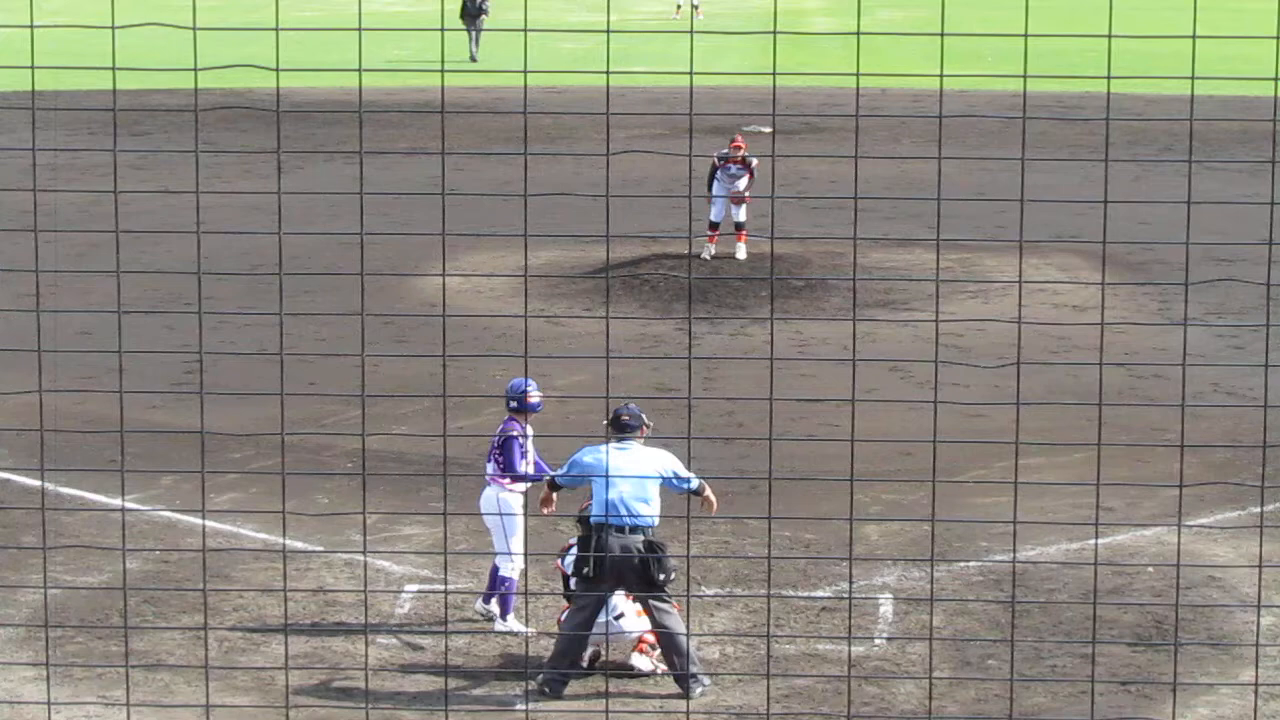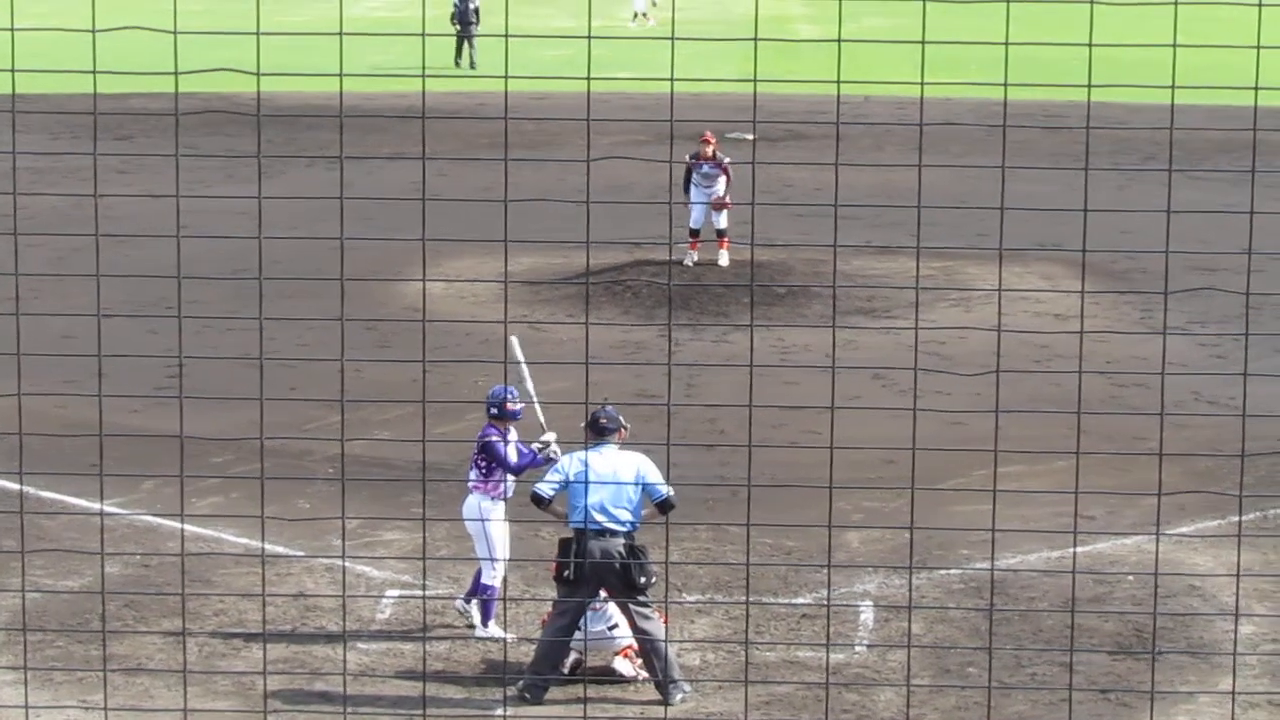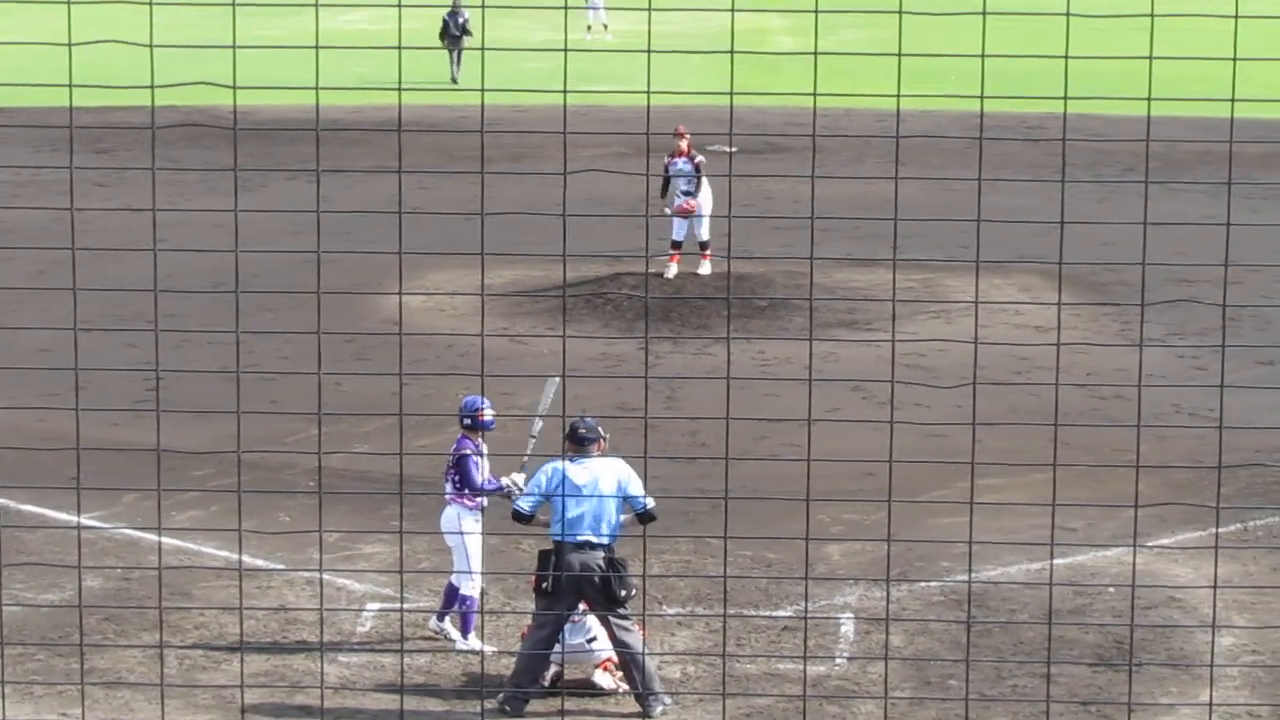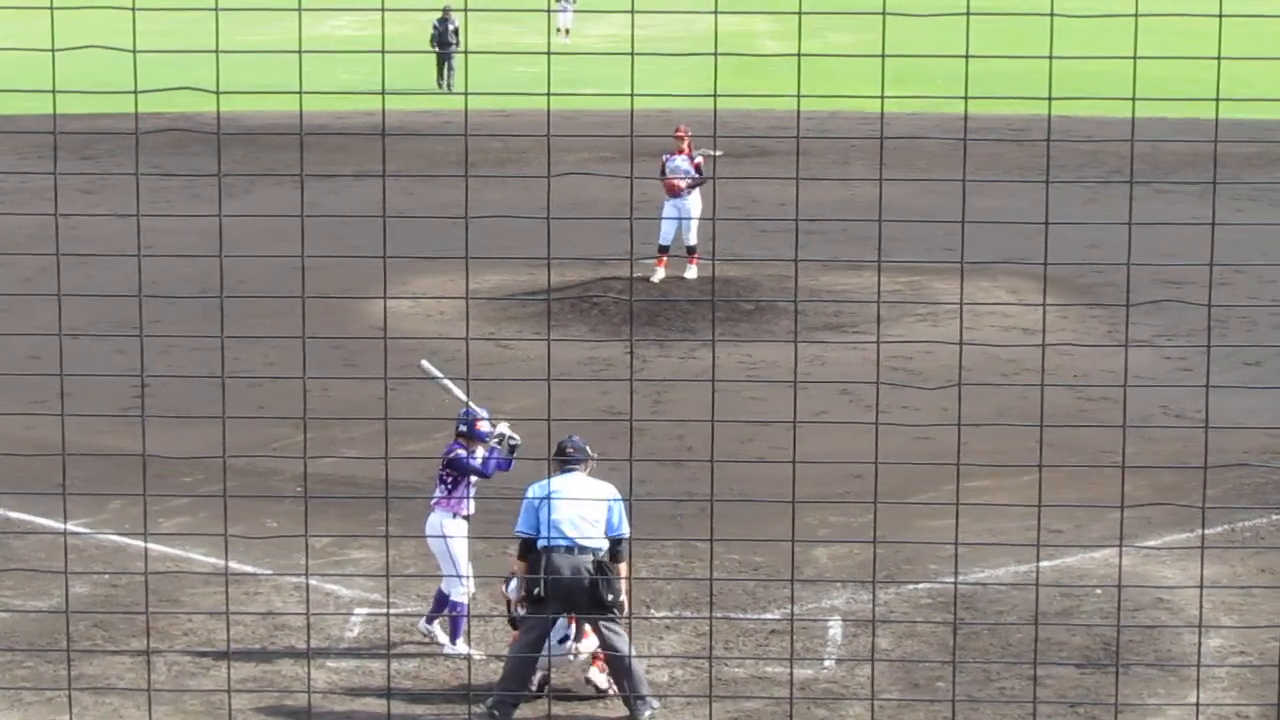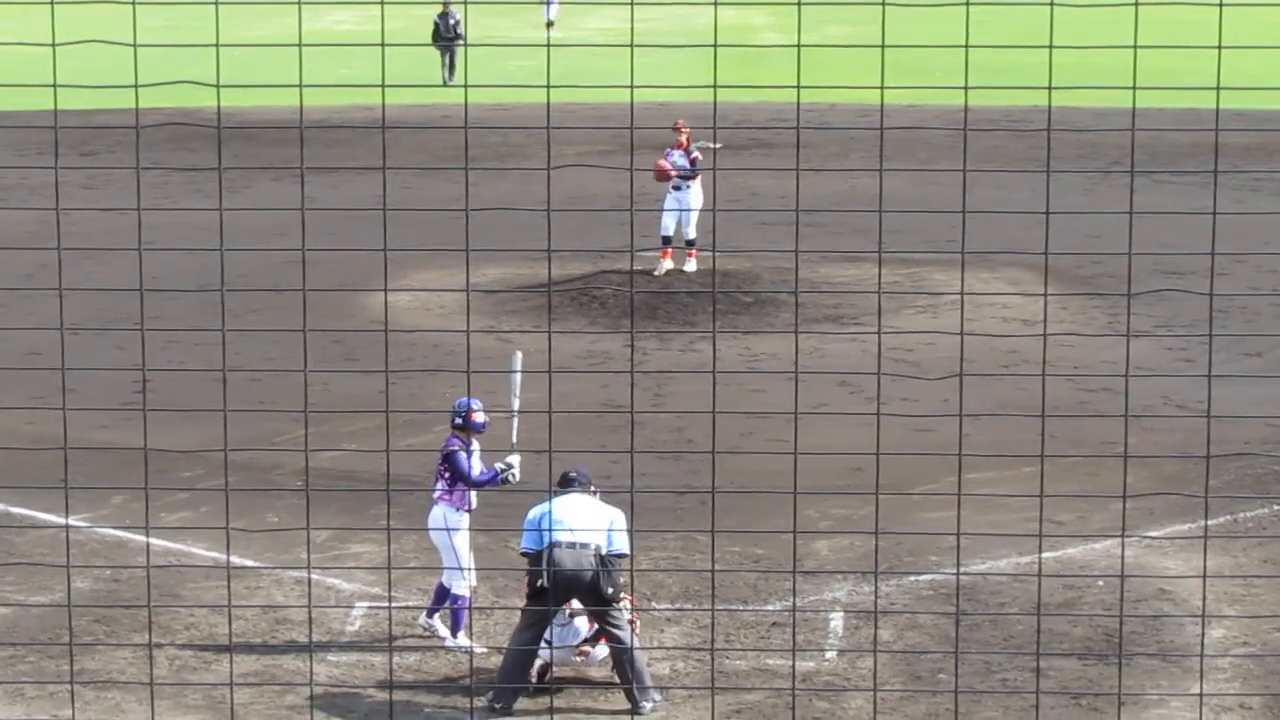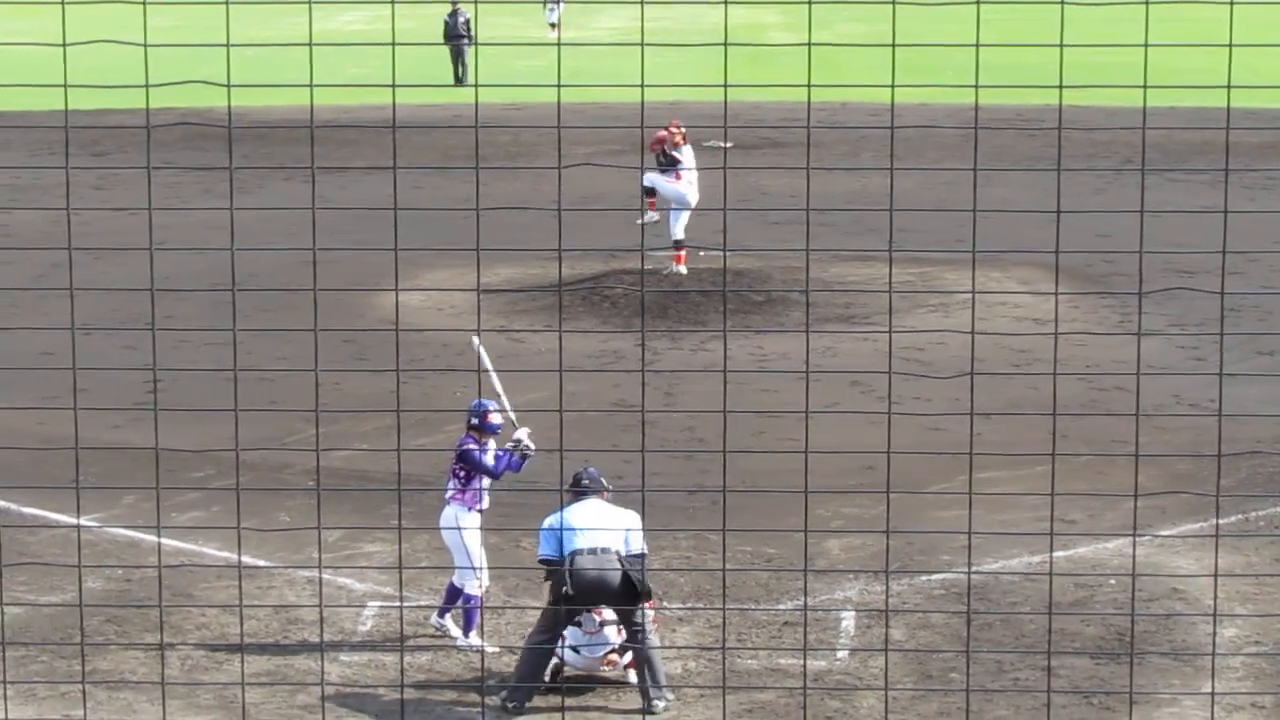
dt=0.7s
person 1, frame 1
left shoulder: (591, 455)
right shoulder: (659, 457)
left elbow: (555, 482)
right elbow: (693, 486)
left wrist: (547, 495)
right wrist: (706, 493)
left hip: (602, 544)
right hip: (640, 546)
left knee: (580, 614)
right knee: (664, 613)
left ankle: (553, 681)
right ankle: (692, 680)
person 1, frame 2
left shoulder: (571, 460)
right shoulder: (637, 461)
left elbow: (539, 496)
right elbow: (667, 502)
left wrist: (566, 515)
right wrist: (638, 517)
left hip: (582, 549)
right hip: (620, 550)
left knee: (561, 619)
right knee: (645, 618)
left ankle: (534, 685)
right ankle: (672, 686)
person 1, frame 3
left shoulder: (552, 471)
right shoulder: (618, 469)
left elbow: (520, 514)
right elbow: (647, 513)
left hip: (562, 562)
right hip: (600, 563)
left knee: (541, 632)
right knee: (624, 632)
person 1, frame 4
left shoulder: (538, 489)
right shoulder: (606, 490)
left elbow: (526, 545)
right elbow: (618, 546)
left wrist: (520, 586)
right wrist: (621, 589)
left hip: (550, 567)
right hip: (590, 569)
left knee: (529, 638)
right knee: (614, 637)
person 1, frame 5
left shoulder: (540, 510)
right shoulder: (611, 511)
left elbow: (532, 557)
right elbow: (616, 559)
left wrist: (535, 591)
right wrist: (615, 592)
left hip: (554, 564)
right hip: (592, 566)
left knee: (527, 631)
right knee: (620, 630)
left ankle: (502, 698)
right ankle: (643, 697)
person 1, frame 6
left shoulder: (555, 519)
right shoulder: (627, 515)
left elbow: (551, 563)
right elbow: (637, 558)
left wrist: (559, 592)
left hip: (575, 574)
right hip: (615, 571)
left knee: (543, 635)
right knee: (642, 632)
left ankle: (516, 698)
right ankle: (656, 697)
person 2, frame 1
left shoulder: (523, 427)
right shoulder: (512, 431)
left elbow: (533, 460)
right elbow: (515, 474)
left wrist: (555, 474)
right wrist: (549, 477)
left hip: (509, 498)
right hip: (502, 499)
left knee: (506, 555)
right knee: (513, 559)
left ankle: (487, 602)
right ankle: (505, 619)
person 2, frame 2
left shoulder: (508, 432)
right shoulder: (489, 436)
left elbow: (528, 460)
right elbow: (514, 467)
left wrist: (548, 455)
right wrist: (538, 447)
left hip: (494, 505)
right hip: (483, 506)
left knee: (494, 562)
right knee: (494, 567)
left ankle: (467, 601)
right ankle: (486, 626)
person 2, frame 3
left shoulder: (478, 445)
right shoulder: (465, 449)
left elbow: (484, 479)
right elbow: (476, 488)
left wrist: (507, 484)
right wrist: (508, 483)
left hip: (470, 517)
right hip: (461, 517)
left knee: (462, 573)
right knee: (472, 578)
left ankle: (441, 620)
right ankle: (466, 639)
person 2, frame 4
left shoulder: (476, 450)
right shoulder: (455, 454)
left elbow: (503, 465)
right elbow: (485, 472)
left wrist: (511, 446)
right wrist: (497, 441)
left hip: (457, 523)
right hip: (445, 523)
left knee: (454, 580)
right knee: (462, 584)
left ankle: (430, 623)
right ankle: (455, 644)
person 2, frame 5
left shoulder: (471, 445)
right shoulder: (453, 448)
left elbow: (483, 476)
right elbow: (472, 482)
left wrist: (504, 476)
right wrist: (503, 467)
left hip: (457, 517)
right hip: (448, 517)
left knee: (455, 573)
right knee: (464, 578)
left ankle: (431, 617)
right ankle: (456, 637)
person 2, frame 6
left shoulder: (487, 445)
right shoulder: (467, 448)
left elbow: (510, 466)
right elbow: (494, 472)
left wrist: (523, 453)
right wrist: (513, 445)
left hip: (468, 517)
right hip: (460, 518)
left knee: (465, 573)
right knee: (476, 577)
left ankle: (442, 617)
right ankle: (468, 637)
